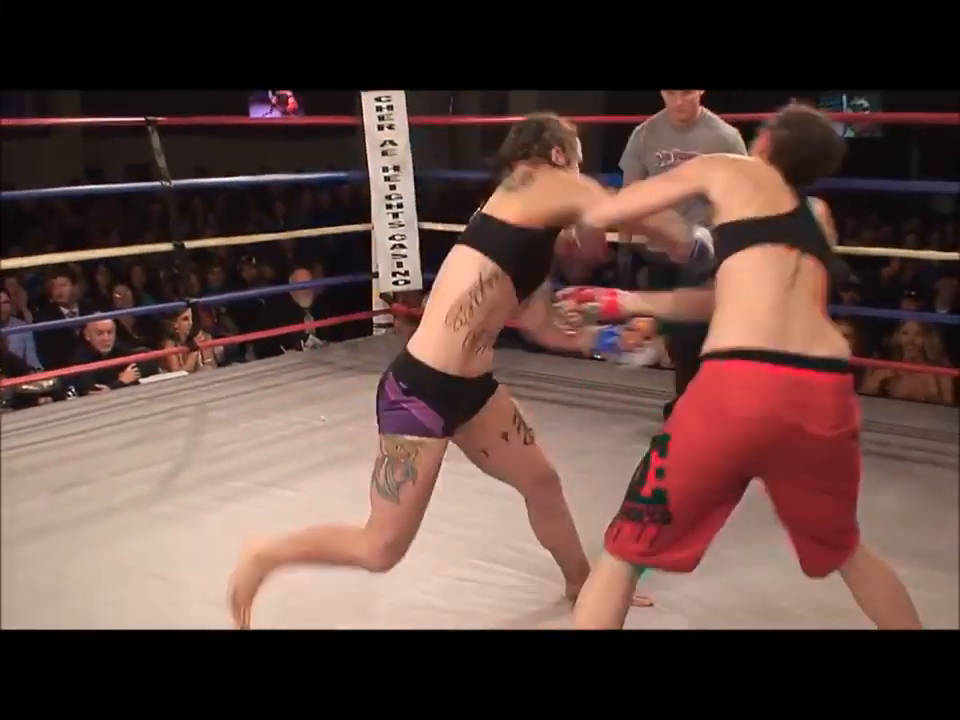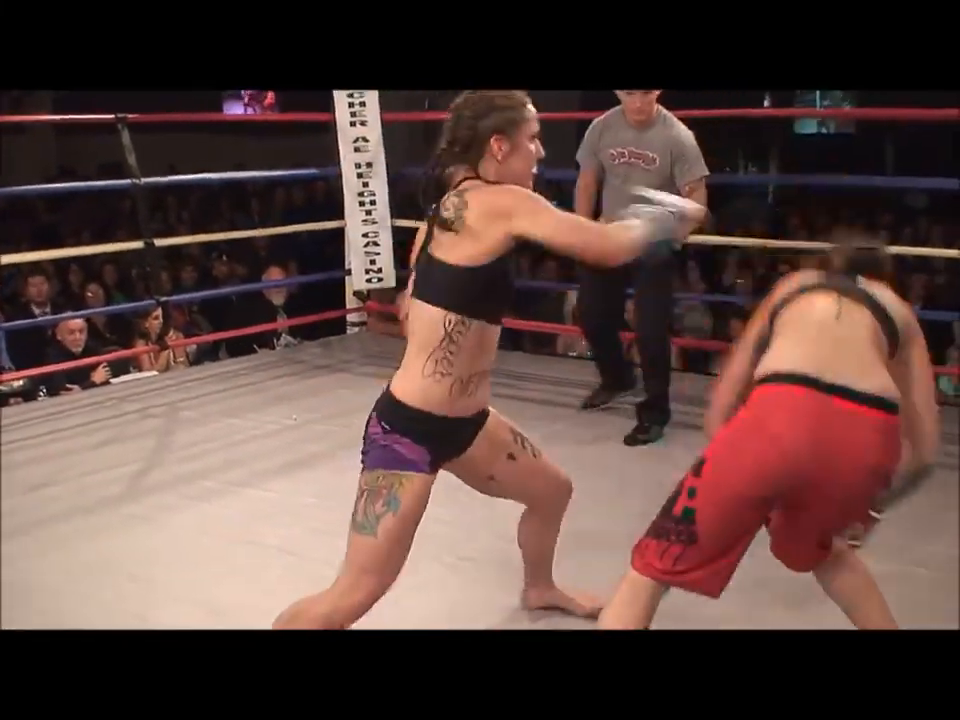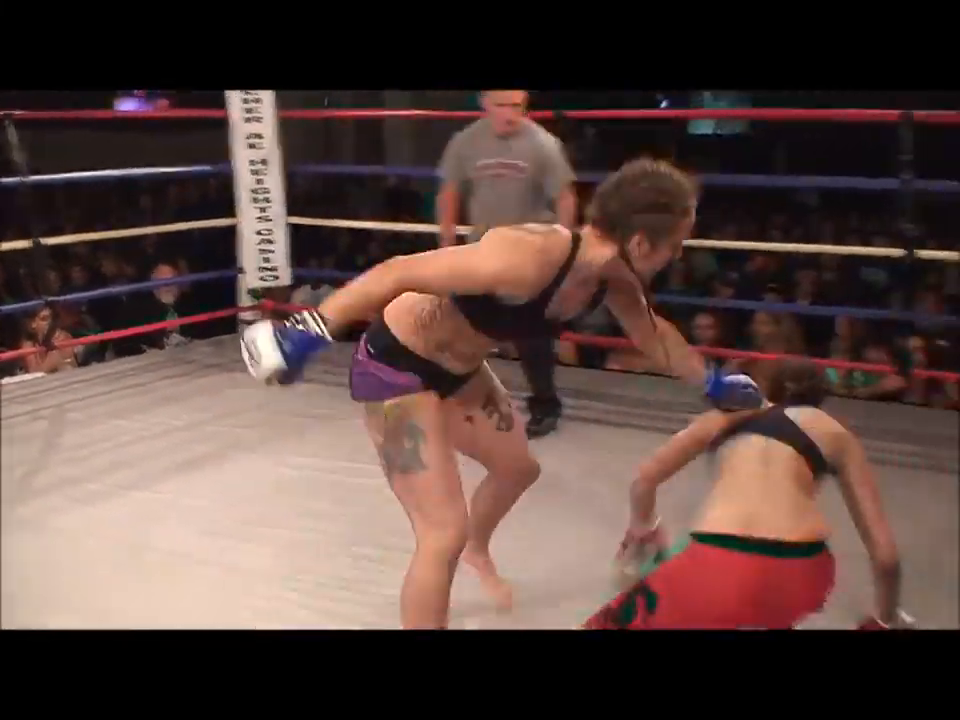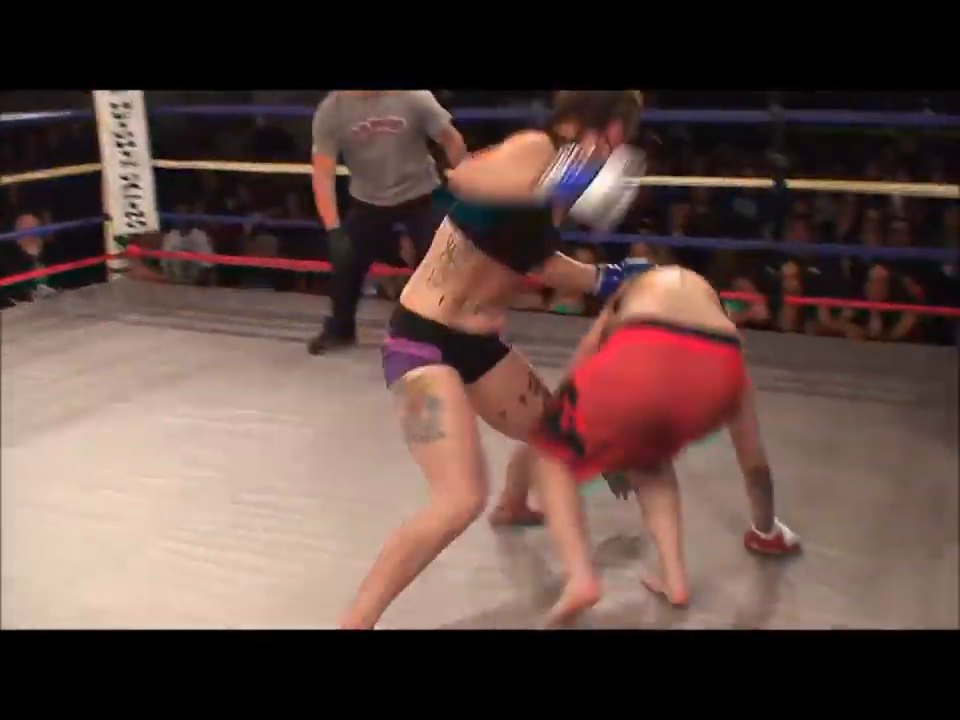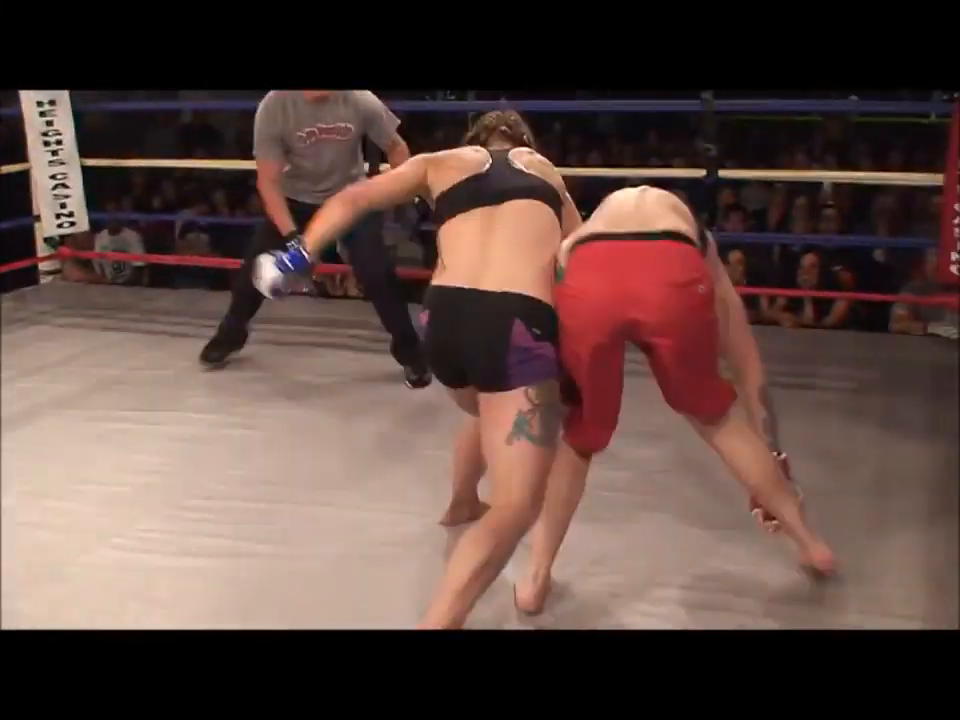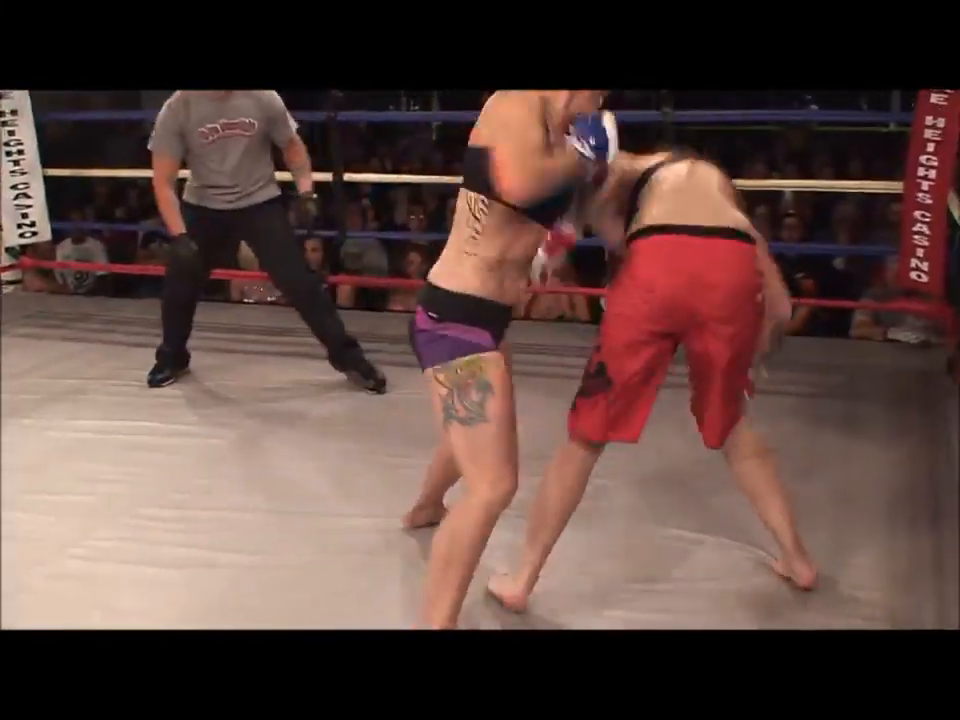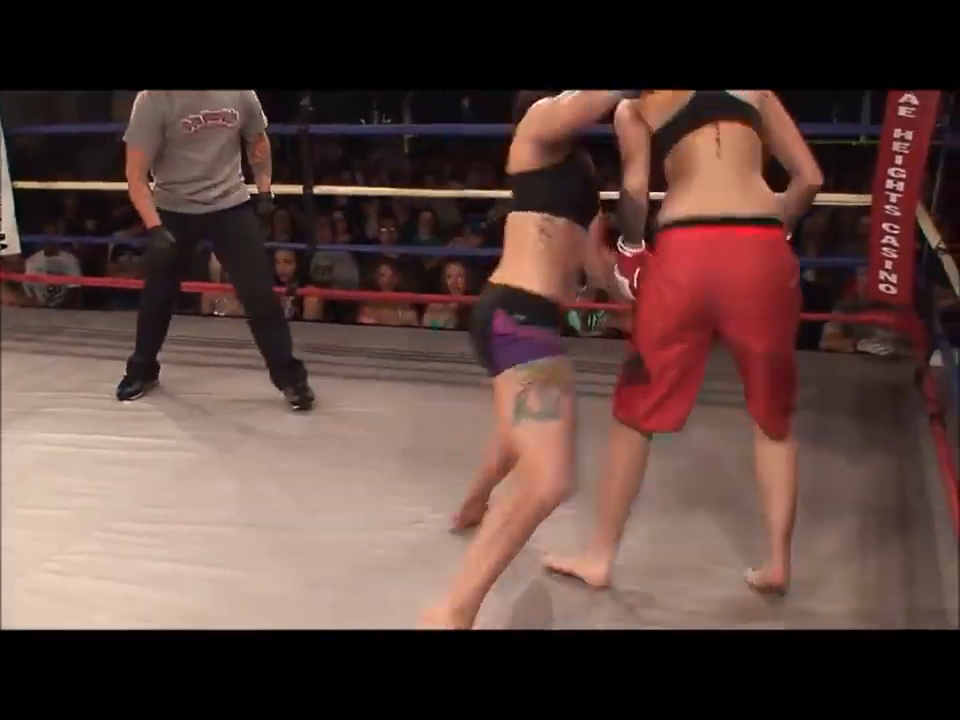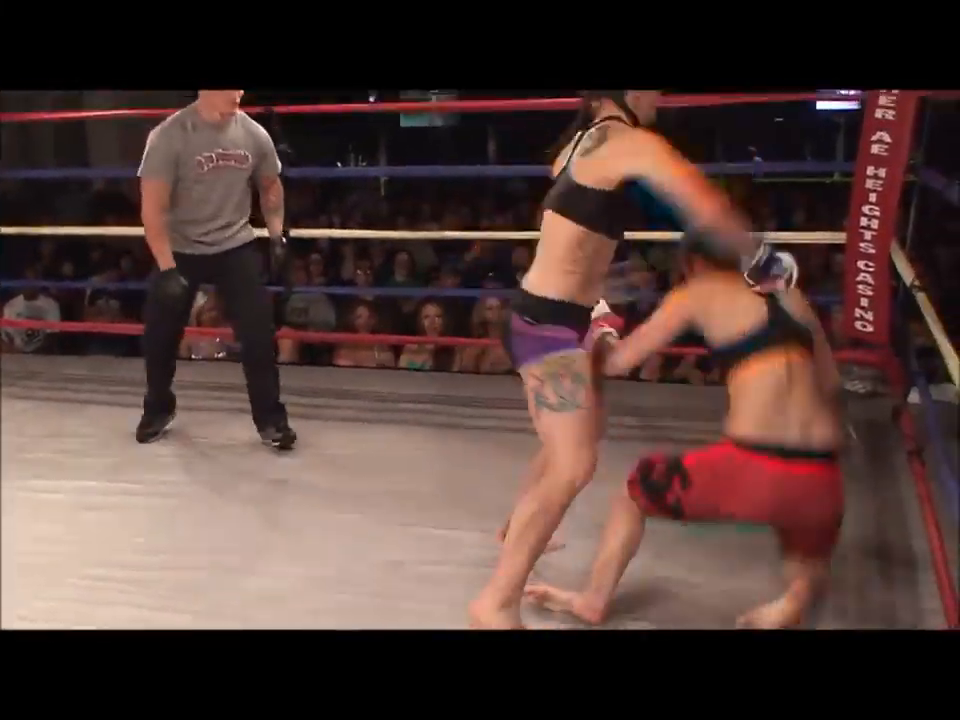
dt=0.3s
person 1, frame 1
left shoulder: (550, 235)
right shoulder: (541, 188)
left elbow: (541, 328)
left hip: (469, 387)
right hip: (421, 387)
left knee: (542, 480)
right knee: (379, 551)
left ankle: (583, 583)
right ankle: (264, 558)
person 1, frame 2
left shoulder: (456, 205)
right shoulder: (499, 203)
right elbow: (612, 247)
right wrist: (665, 217)
left hip: (462, 421)
right hip: (405, 432)
left knee: (552, 492)
right knee: (355, 594)
left ankle: (539, 590)
person 1, frame 3
left shoulder: (609, 272)
right shoulder: (531, 256)
left elbow: (652, 334)
right elbow: (402, 271)
left wrist: (714, 384)
right wrist: (309, 331)
left hip: (456, 367)
right hip: (393, 362)
left knee: (520, 467)
right knee: (443, 537)
left ankle: (478, 543)
person 1, frame 4
left shoulder: (555, 185)
right shoulder: (532, 152)
right elbow: (471, 181)
left wrist: (603, 280)
right wrist: (559, 183)
left hip: (480, 344)
right hip: (420, 343)
right knee: (457, 506)
left ankle: (513, 505)
right ankle: (351, 623)
person 1, frame 5
left shoulder: (443, 163)
right shoulder: (542, 165)
left elbow: (353, 199)
left wrist: (298, 253)
left hip: (451, 324)
right hip: (519, 324)
left knee: (491, 416)
right knee: (516, 513)
right ankle: (435, 626)
person 1, frame 6
left shoulder: (567, 156)
right shoulder: (514, 103)
right elbow: (519, 186)
right wrist: (584, 146)
left hip: (479, 317)
right hip: (449, 317)
left knee: (484, 427)
right knee: (493, 487)
left ankle: (425, 508)
right ankle: (435, 624)
person 1, frame 7
left shoulder: (574, 157)
right shoulder: (544, 124)
left elbow: (590, 250)
right elbow: (566, 112)
left hip: (513, 314)
right hip: (520, 320)
left knee: (529, 428)
right knee: (550, 483)
left ankle: (471, 510)
right ankle: (452, 613)
person 1, frame 8
left shoulder: (587, 141)
right shoulder: (634, 144)
right elbow: (708, 212)
right wrist: (757, 253)
left hip: (558, 316)
right hip: (546, 320)
left knee: (583, 434)
right knee: (575, 467)
left ankle: (519, 528)
right ankle: (496, 603)
person 2, frame 1
left shoulder: (728, 170)
right shoulder: (820, 214)
left elbow: (598, 216)
right wrist: (634, 303)
left hip: (736, 395)
right hip: (827, 394)
left knee: (622, 554)
right knee: (839, 548)
person 2, frame 2
left shoulder: (793, 285)
right shoulder: (899, 310)
left elbow: (719, 413)
right elbow: (925, 449)
right wrist: (868, 493)
left hip: (782, 420)
right hip: (869, 438)
left knee: (647, 572)
right knee: (814, 549)
person 2, frame 3
left shoulder: (730, 416)
right shoulder: (835, 431)
left elbow: (645, 478)
right elbow: (884, 548)
left wrist: (641, 524)
right wrist: (887, 618)
left hip: (719, 575)
right hip: (799, 579)
person 2, frame 4
left shoulder: (620, 304)
left elbow: (570, 398)
right elbow: (752, 453)
right wrist: (766, 528)
left hip: (635, 359)
right hip: (712, 368)
left knee: (551, 449)
right knee: (654, 456)
left ankle: (580, 579)
right ankle: (674, 578)
person 2, frame 5
left shoulder: (583, 235)
right shoulder: (698, 240)
right elbow: (751, 371)
right wrist: (773, 455)
left hip: (591, 278)
right hip: (673, 276)
left knee: (582, 433)
right knee: (713, 416)
left ankle: (536, 582)
right ankle: (808, 542)
person 2, frame 6
left shoulder: (633, 170)
right shoulder: (724, 186)
left elbow: (610, 184)
right elbow: (780, 308)
right wrist: (742, 365)
left hip: (659, 265)
right hip: (734, 267)
left knee: (589, 428)
right knee: (728, 423)
left ankle: (523, 579)
right ankle: (796, 557)
person 2, frame 7
left shoulder: (636, 105)
right shoulder: (754, 93)
left elbow: (635, 189)
right elbow: (811, 178)
left wrist: (630, 250)
left hip: (685, 254)
right hip: (759, 252)
left knee: (637, 411)
right knee: (774, 418)
left ankle: (597, 557)
right ankle: (778, 561)
person 2, frame 8
left shoulder: (698, 297)
right shoulder: (791, 299)
left elbow: (619, 361)
right elbow: (831, 386)
left hip: (749, 471)
right hip: (820, 481)
left knee: (644, 486)
right knee: (810, 551)
left ankle: (594, 599)
right ankle: (800, 591)
person 3, frame 1
left shoulder: (722, 136)
right shoulder: (645, 134)
right elbow: (630, 188)
right wrist: (625, 245)
left hip: (702, 249)
right hip: (657, 248)
left knee: (690, 330)
right knee: (672, 331)
right ankle: (686, 391)
person 3, frame 2
left shoulder: (677, 137)
right shoulder: (602, 128)
left elbow: (697, 194)
right elbow: (586, 182)
left wrist: (677, 235)
left hip: (656, 246)
left knee: (651, 331)
right knee: (593, 317)
left ankle: (654, 411)
right ankle: (617, 378)
person 3, frame 3
left shoulder: (541, 145)
right shoulder: (464, 143)
left elbow: (565, 198)
right elbow: (449, 198)
right wrist: (447, 250)
left ankle: (545, 404)
person 3, frame 4
left shoulder: (413, 97)
right shoulder: (331, 110)
left elbow: (450, 139)
right elbow: (322, 176)
right wrist: (333, 231)
left hip: (421, 196)
right hip: (368, 201)
right knee: (346, 269)
right ankle: (340, 329)
person 3, frame 5
left shoulder: (360, 101)
right shoulder: (273, 108)
left elbow: (395, 146)
right elbow: (268, 180)
right wrist: (292, 235)
right hip: (293, 199)
left knee: (379, 274)
left ankle: (408, 351)
right ankle: (230, 336)
person 3, frame 6
left shoulder: (263, 99)
right shoulder: (176, 110)
left elbow: (293, 147)
right elbow: (163, 180)
left wrist: (306, 195)
right wrist: (180, 236)
left hip: (261, 203)
right hip: (203, 208)
left knee: (299, 282)
right knee: (179, 285)
left ankle: (348, 357)
right ankle: (172, 358)
person 3, frame 7
left shoulder: (241, 95)
right shoulder: (154, 100)
left elbow: (258, 142)
right elbow: (135, 172)
left wrist: (265, 192)
right wrist: (154, 228)
left hip: (231, 206)
right hip: (173, 211)
left knee: (260, 293)
right knee: (157, 294)
left ankle: (290, 376)
right ankle: (142, 370)
person 3, frame 8
left shoulder: (253, 135)
right shoulder: (168, 138)
left elbow: (271, 184)
right elbow: (152, 210)
left wrist: (277, 235)
right wrist: (168, 269)
left hip: (236, 246)
right hip: (179, 253)
left knee: (256, 331)
right knee: (160, 333)
left ankle: (269, 418)
right ankle: (158, 409)
